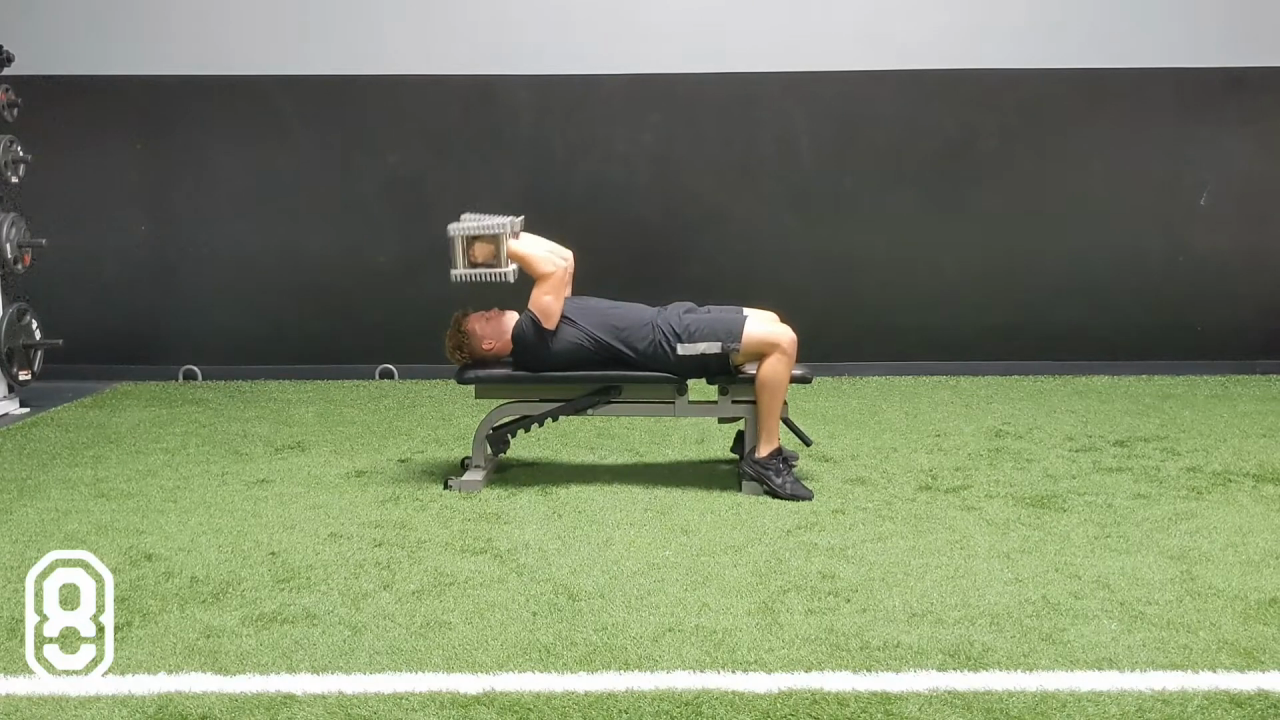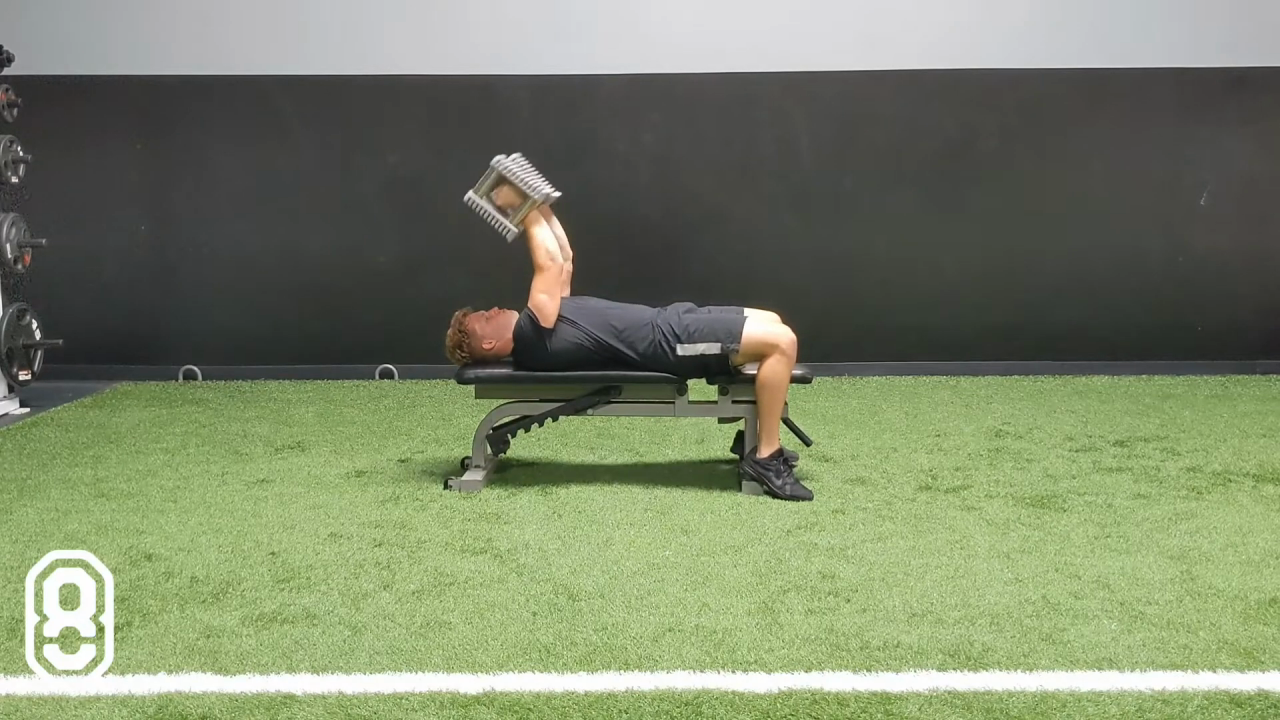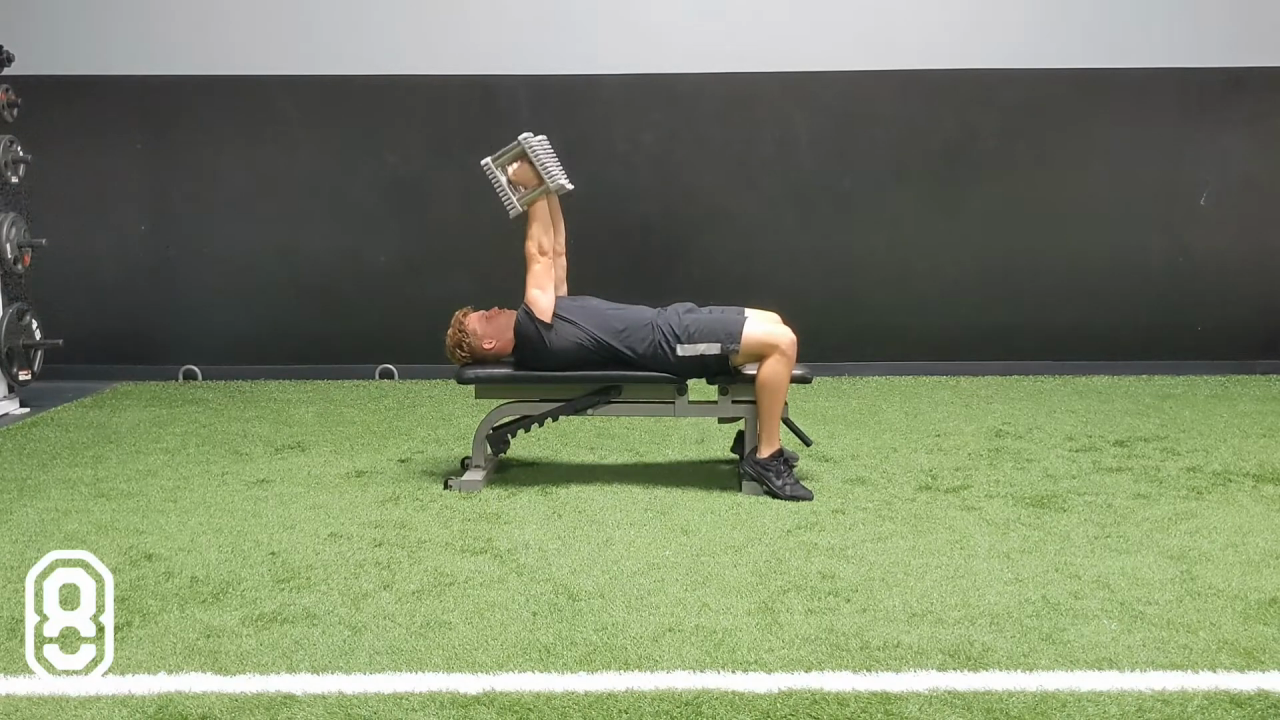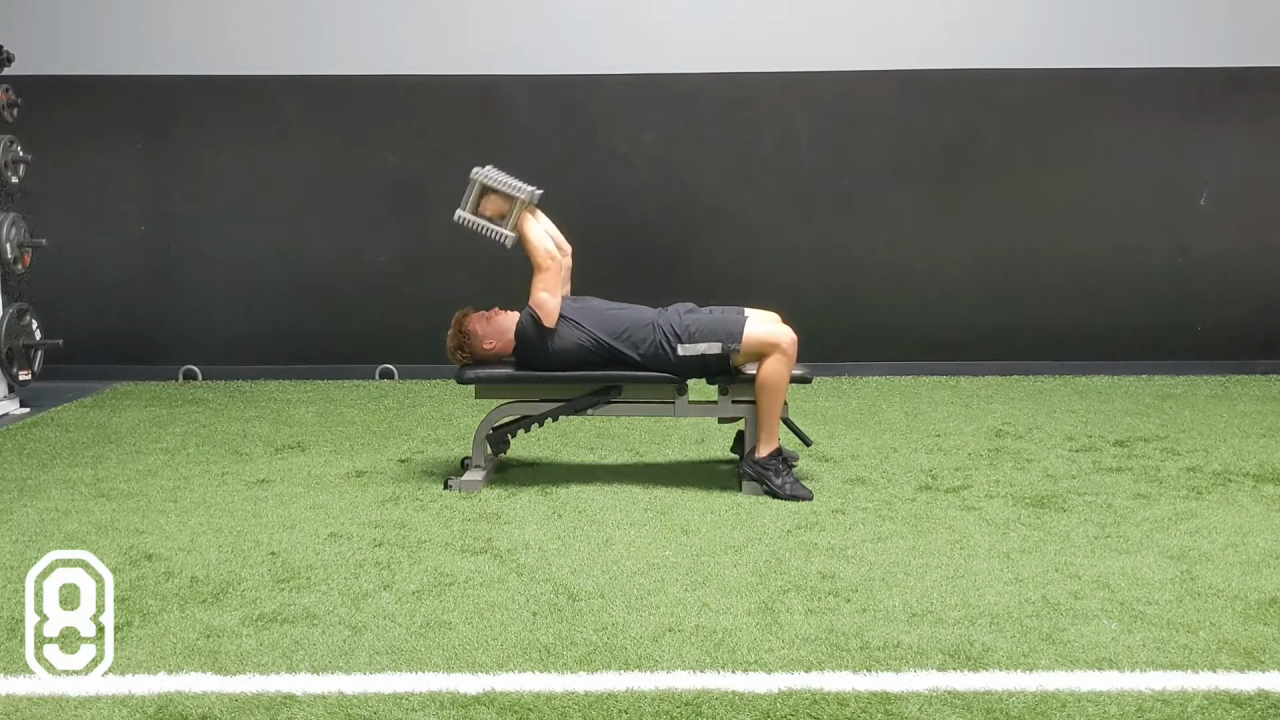
dt=0.4s
person 1, frame 1
left shoulder: (533, 330)
right shoulder: (530, 341)
left elbow: (565, 260)
right elbow: (554, 270)
left wrist: (510, 237)
right wrist: (501, 244)
left hip: (664, 322)
right hip: (666, 341)
left knee: (770, 324)
right knee: (781, 340)
left ankle: (760, 437)
right ankle: (765, 458)
person 1, frame 2
left shoulder: (536, 325)
right shoulder: (531, 339)
left elbow: (563, 260)
right elbow: (549, 263)
left wrist: (535, 202)
right wrist: (523, 206)
left hip: (665, 323)
right hip: (667, 343)
left knee: (771, 324)
right knee: (781, 341)
left ankle: (762, 439)
right ankle: (765, 458)
person 1, frame 3
left shoulder: (541, 319)
right shoulder: (533, 338)
left elbow: (556, 255)
right elbow: (540, 256)
left wrist: (545, 190)
right wrist: (534, 186)
left hip: (667, 324)
right hip: (668, 343)
left knee: (773, 326)
right knee: (781, 343)
left ankle: (762, 438)
right ankle: (766, 459)
person 1, frame 4
left shoulder: (537, 325)
right shoulder: (534, 339)
left elbow: (562, 255)
right elbow: (549, 262)
left wrist: (524, 207)
right wrist: (511, 211)
left hip: (667, 322)
right hip: (668, 342)
left knee: (771, 324)
right knee: (781, 341)
left ankle: (760, 436)
right ankle: (764, 458)
